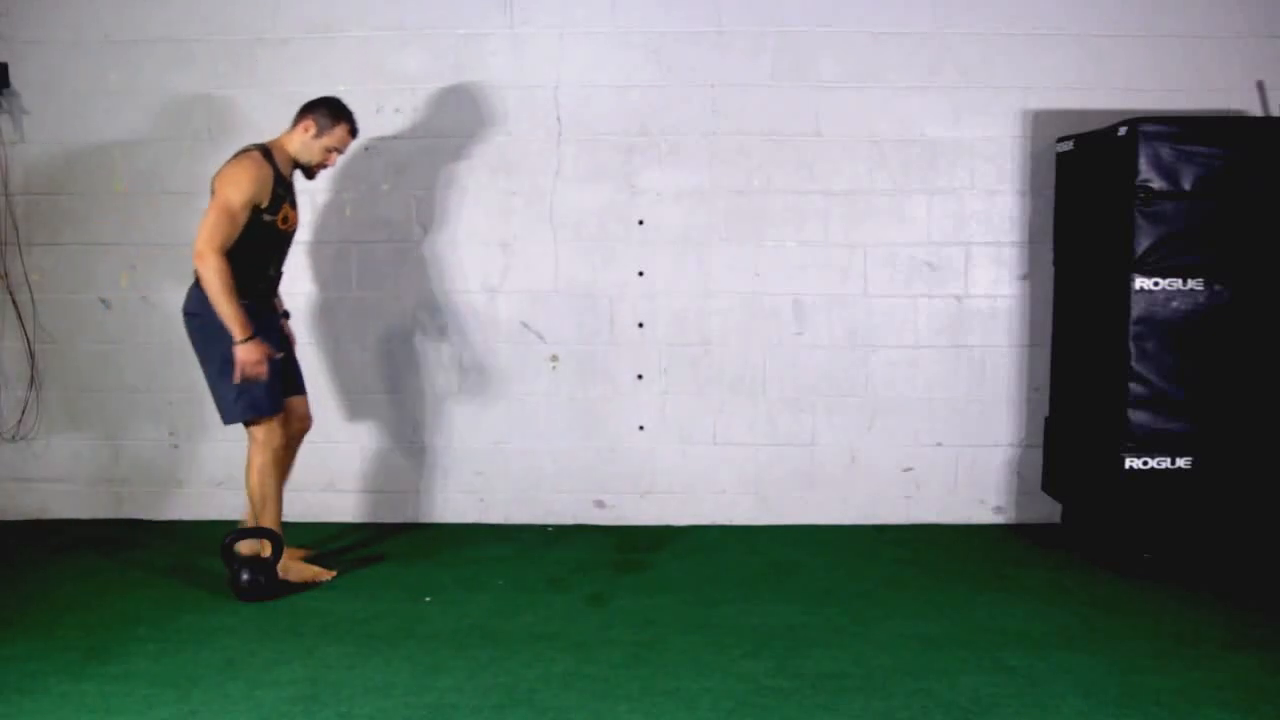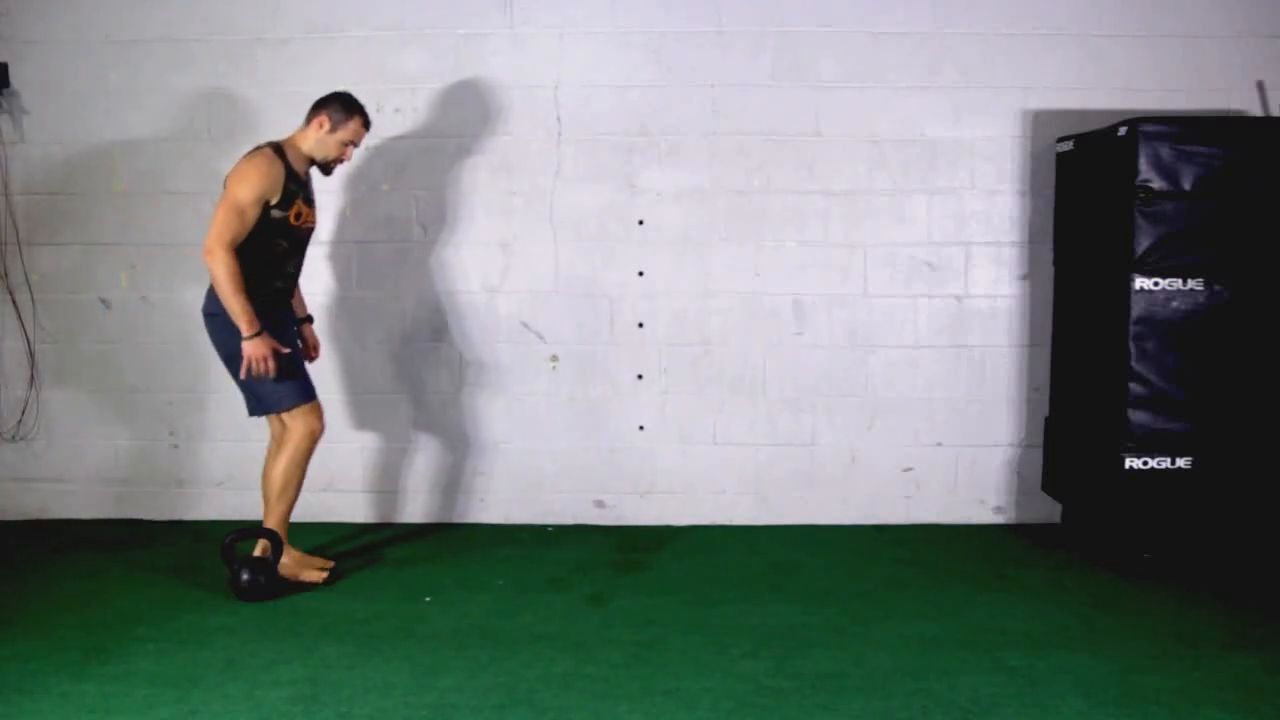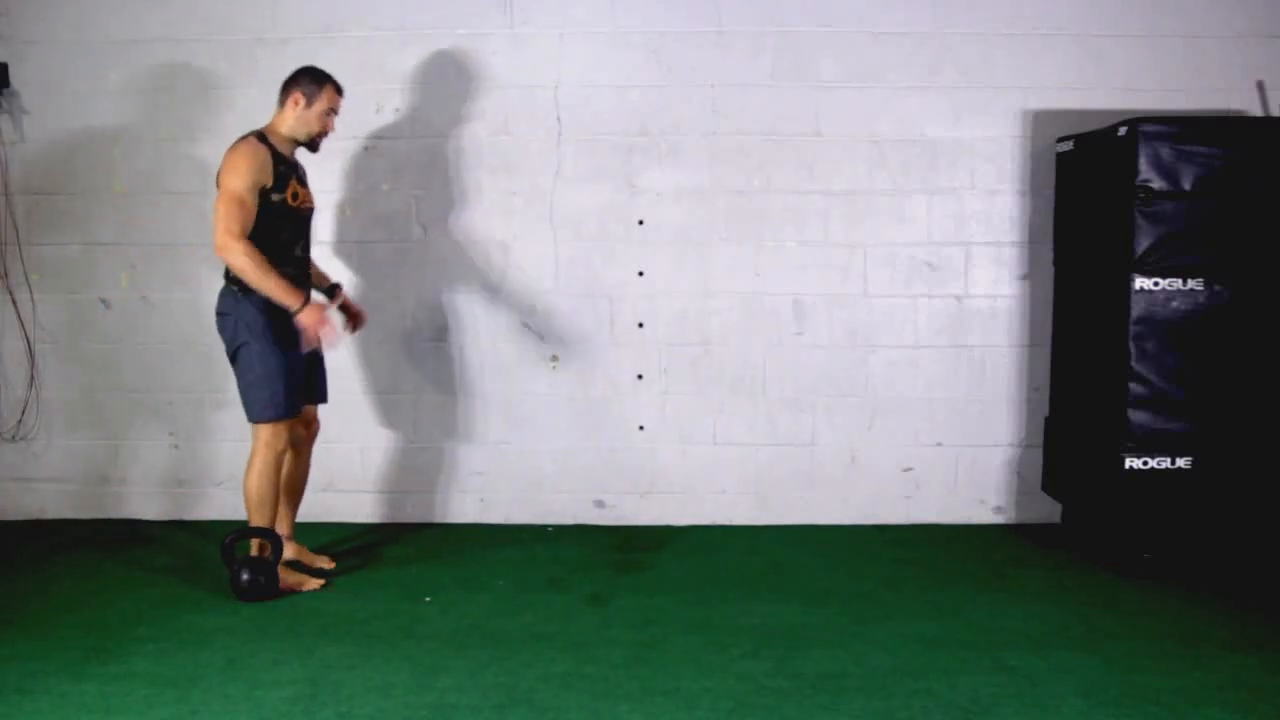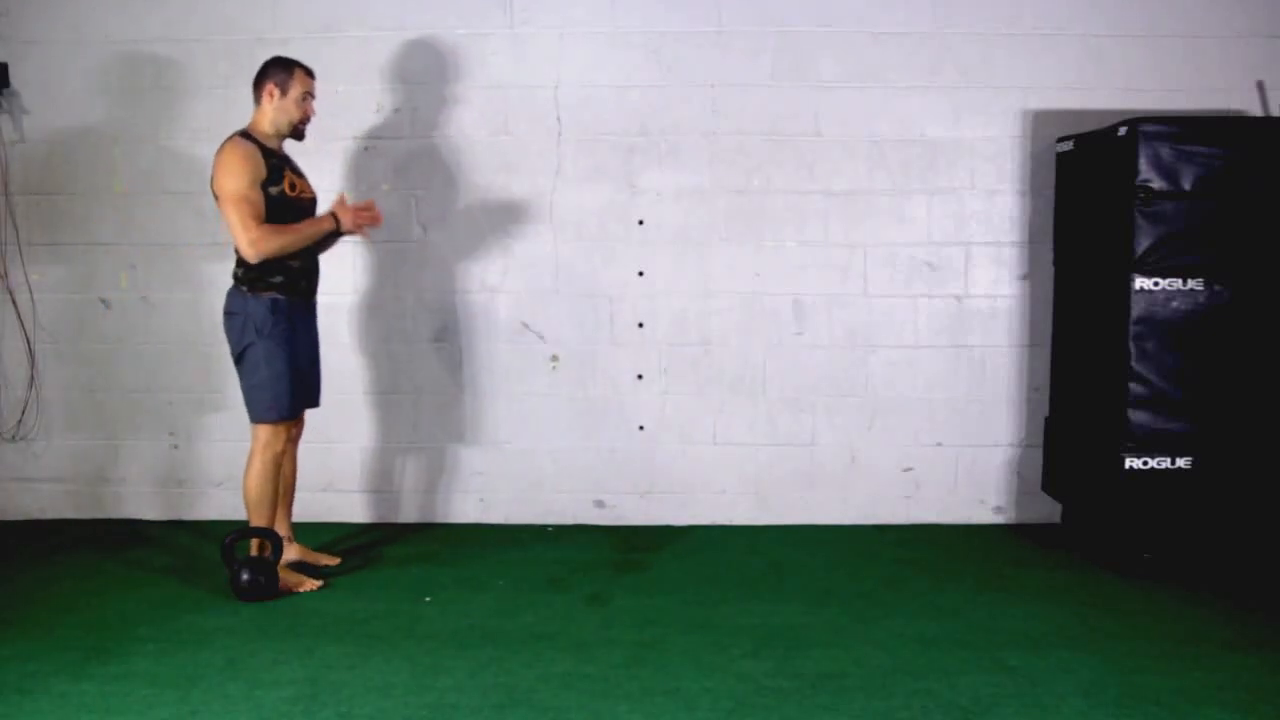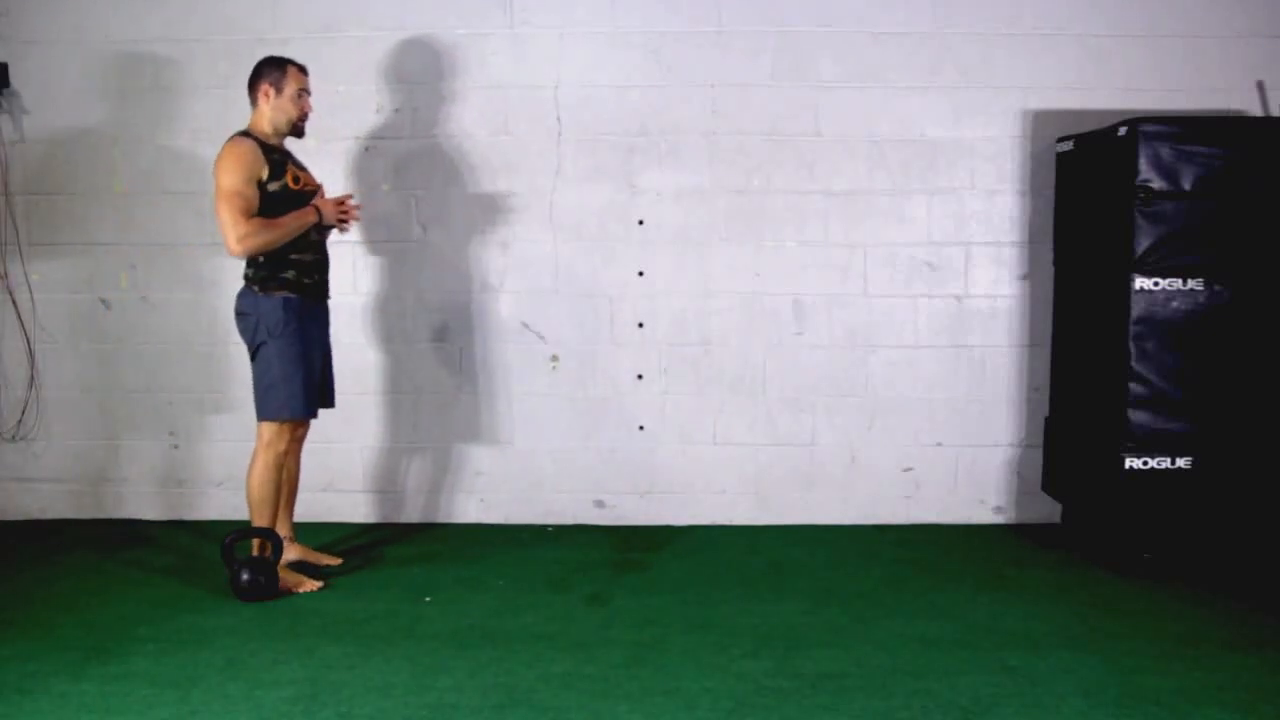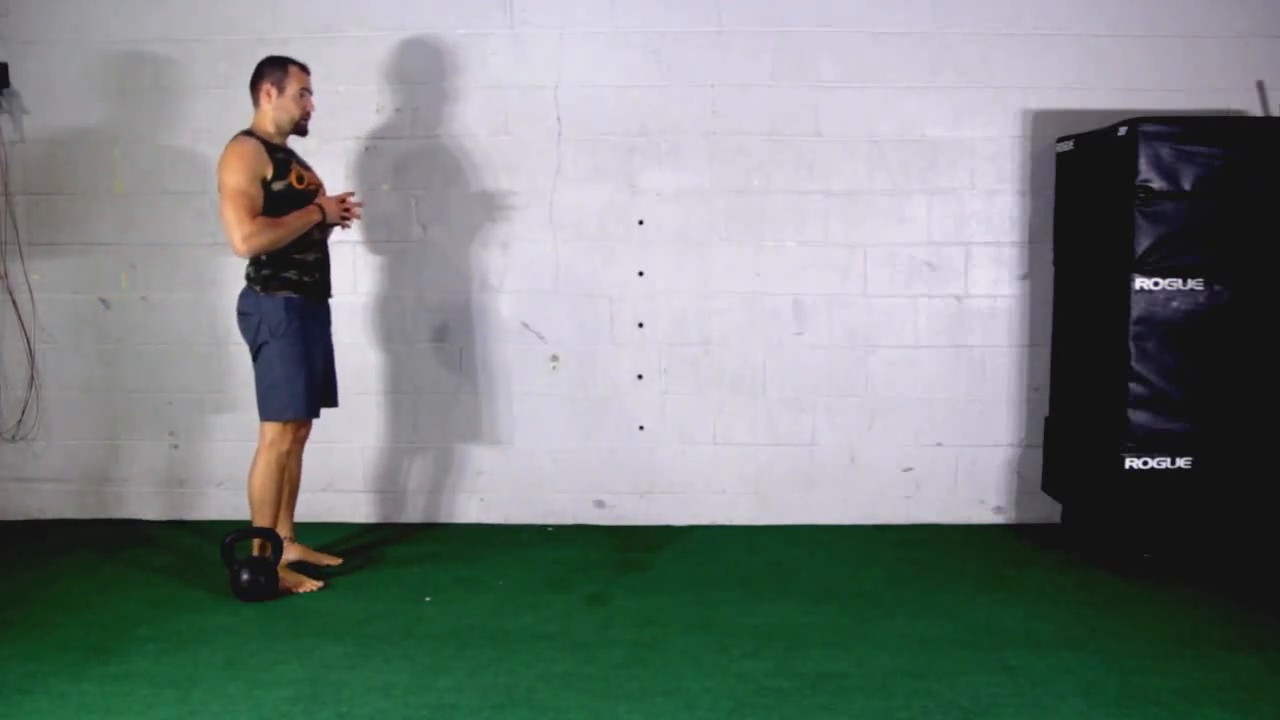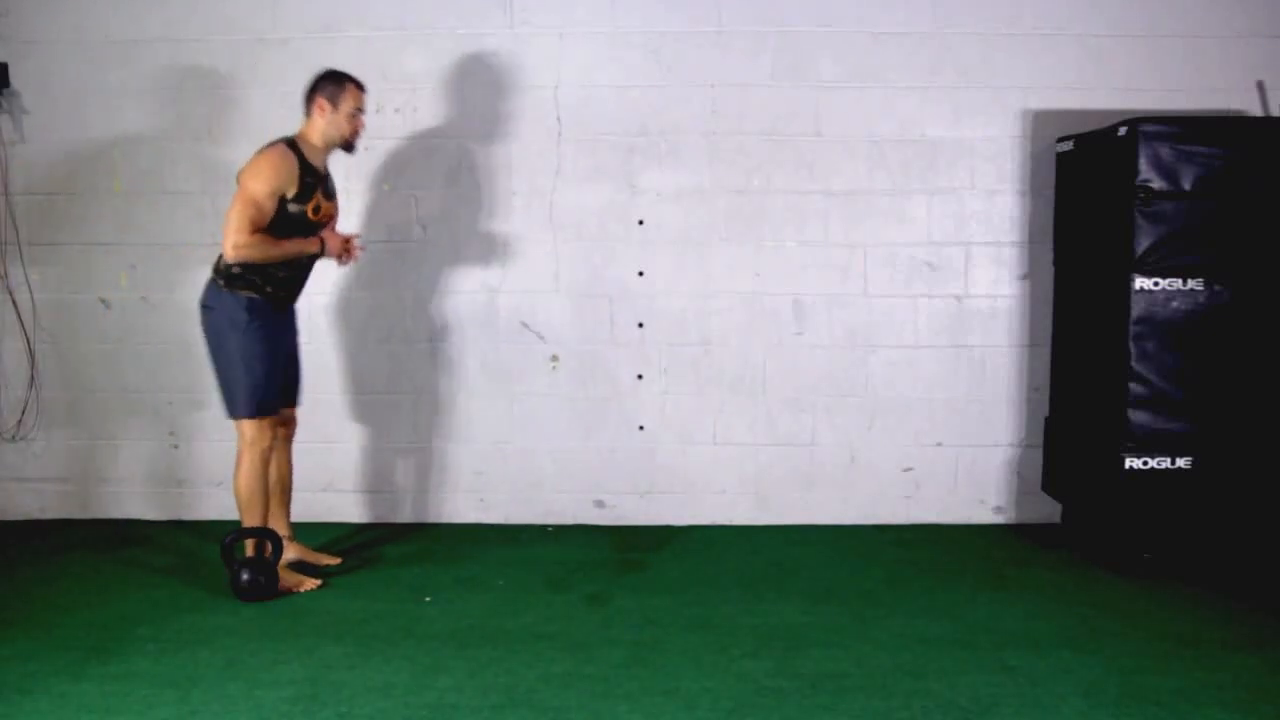
dt=0.3s
person 1, frame 1
left shoulder: (284, 178)
right shoulder: (251, 170)
right elbow: (208, 253)
left wrist: (278, 317)
right wrist: (243, 337)
left hip: (254, 313)
right hip: (222, 315)
left knee: (296, 418)
right knee: (270, 433)
left ankle: (256, 532)
right ankle: (274, 555)
person 1, frame 2
left shoulder: (303, 178)
right shoulder: (263, 168)
right elbow: (217, 250)
left wrist: (303, 320)
right wrist: (251, 332)
left hip: (273, 314)
right hip: (240, 317)
left knee: (287, 430)
right knee: (305, 423)
left ankle: (279, 545)
right ankle: (269, 547)
person 1, frame 3
left shoulder: (290, 165)
right shoulder: (251, 155)
right elbow: (231, 244)
left wrist: (332, 294)
right wrist: (301, 303)
left hip: (286, 311)
right hip: (254, 313)
left knee: (304, 428)
right knee: (273, 436)
left ankle: (285, 543)
right ankle: (261, 562)
person 1, frame 4
left shoulder: (281, 159)
right shoulder: (239, 154)
right elbow: (254, 244)
left wrist: (339, 223)
right wrist: (332, 222)
left hip: (295, 307)
right hip: (262, 310)
left knee: (290, 432)
right knee: (270, 437)
left ankle: (285, 543)
right ankle: (259, 562)
person 1, frame 5
left shoulder: (284, 157)
right shoulder: (241, 153)
right elbow: (240, 239)
left wrist: (329, 216)
right wrist: (315, 213)
left hip: (307, 305)
right hip: (275, 307)
left knee: (295, 432)
right knee: (275, 436)
left ankle: (285, 542)
right ankle: (260, 561)
person 1, frame 6
left shoulder: (286, 155)
right shoulder: (245, 153)
right elbow: (246, 238)
left wrist: (331, 214)
right wrist: (317, 212)
left hip: (308, 305)
right hip: (277, 307)
left knee: (298, 432)
right knee: (279, 436)
left ankle: (285, 543)
right ankle: (261, 561)
person 1, frame 7
left shoulder: (322, 171)
right shoulder: (278, 163)
right elbow: (237, 244)
left wrist: (332, 247)
right wrist: (318, 245)
left hip: (275, 308)
right hip: (237, 307)
left knee: (282, 426)
right knee: (258, 434)
left ankle: (283, 543)
